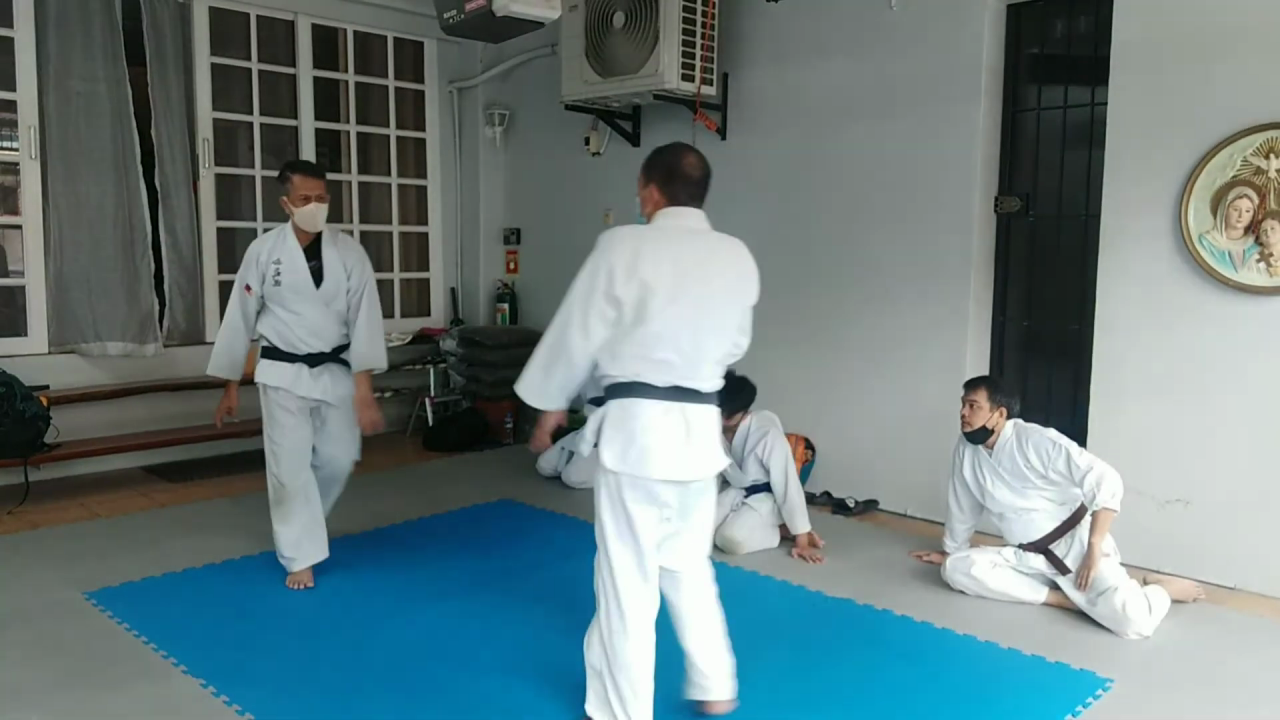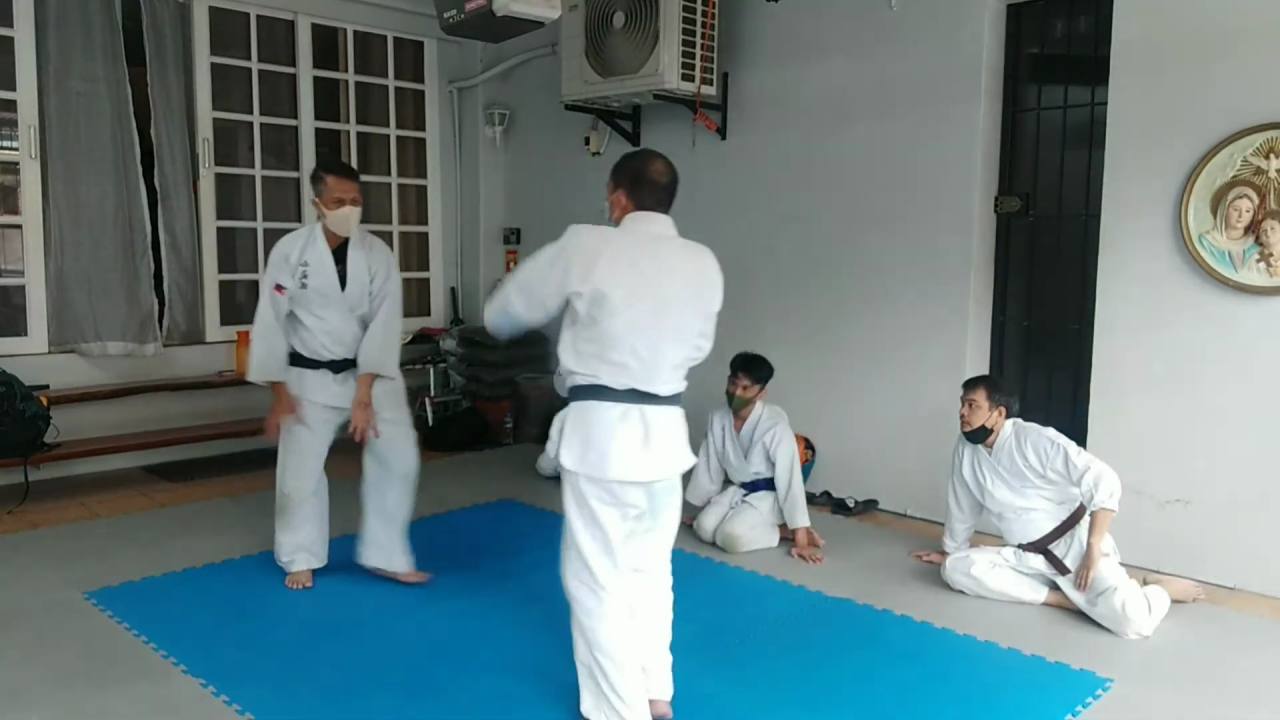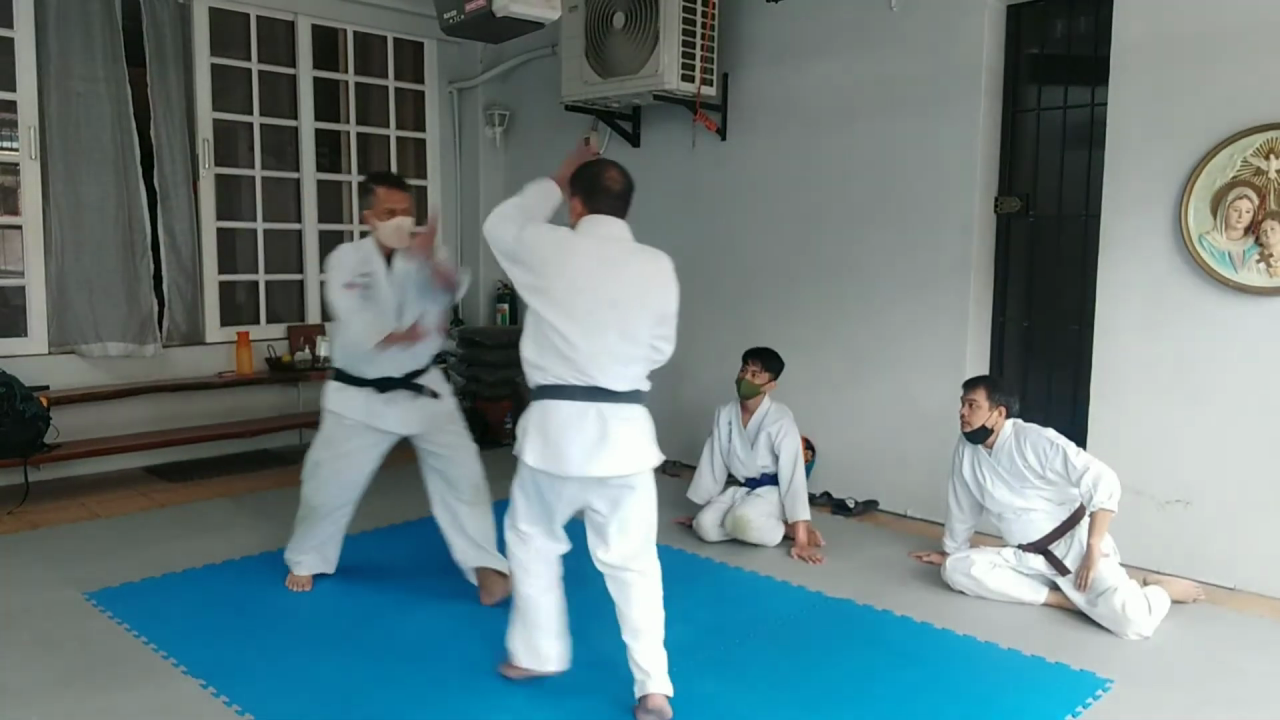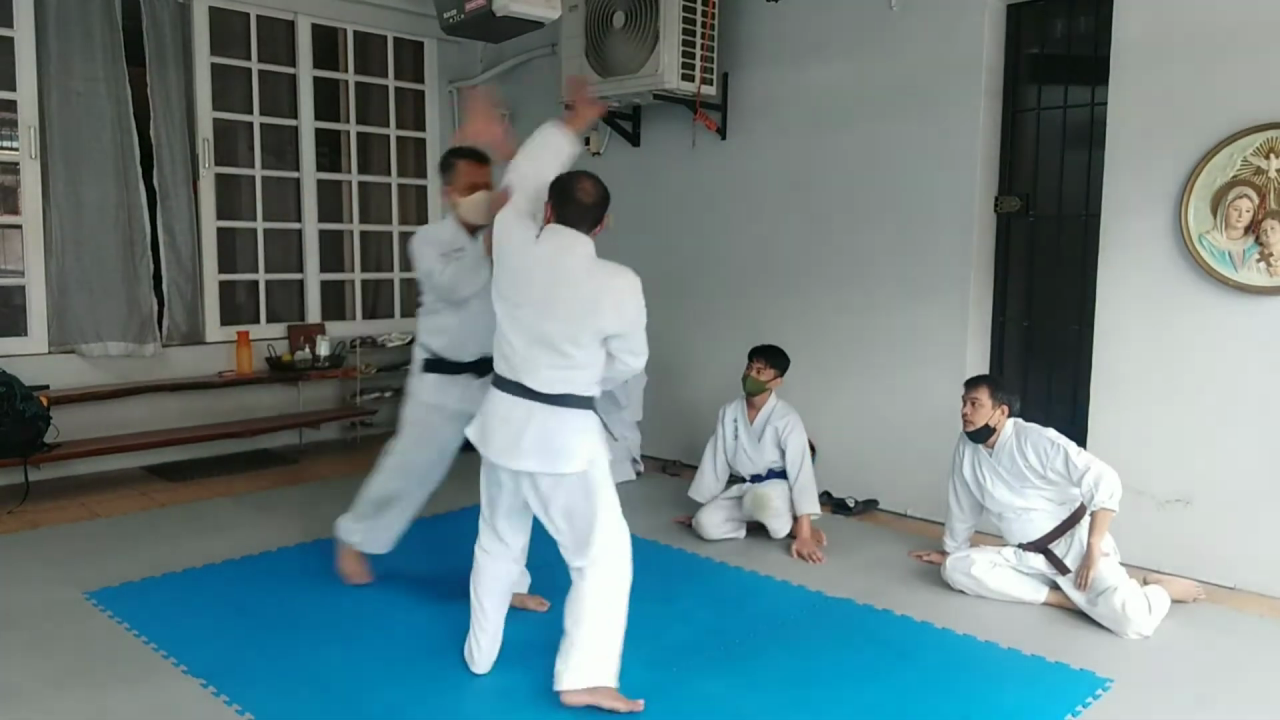
dt=0.2s
person 1, frame 1
left shoulder: (624, 247)
right shoulder: (738, 258)
left elbow: (575, 335)
left wrist: (550, 405)
left hip: (635, 427)
right hip: (700, 427)
left knee: (626, 580)
right knee: (685, 566)
person 1, frame 2
left shoulder: (586, 248)
right shoulder: (704, 264)
left elbow: (514, 304)
left wrist: (500, 315)
left hip: (598, 428)
right hip: (663, 430)
left knee: (598, 575)
right knee: (649, 568)
person 1, frame 3
left shoulder: (545, 249)
right shoulder: (658, 268)
left elbow: (502, 224)
right elbow: (658, 349)
left wrist: (553, 182)
left hip: (557, 426)
right hip: (626, 429)
left knee: (532, 539)
right knee: (634, 563)
left ankle: (535, 653)
person 1, frame 4
left shoulder: (515, 245)
right shoulder: (619, 286)
left elbow: (522, 183)
right elbow: (627, 364)
left wrist: (569, 126)
left hip: (507, 421)
right hip: (569, 434)
left knee: (499, 545)
right knee: (603, 556)
left ankle: (481, 654)
right ankle: (585, 677)
person 2, frame 1
left shoulder: (349, 251)
right shoulder: (263, 251)
left elbow: (365, 315)
right elbow: (239, 317)
left wrist: (364, 387)
right wrist: (230, 385)
left hip: (337, 369)
right hip: (284, 371)
left knee: (338, 459)
right knee: (290, 467)
left ankle: (302, 529)
right ankle: (301, 557)
person 2, frame 2
left shoulder: (377, 254)
right shoulder: (290, 251)
left elbow: (383, 324)
right elbow: (271, 323)
left wrist: (365, 392)
right wrist: (278, 391)
left hip: (369, 373)
right hip: (310, 377)
left knee: (397, 458)
right knee: (301, 470)
left ankle: (385, 554)
right ankle: (301, 557)
person 2, frame 3
left shoulder: (422, 261)
right shoulder: (345, 260)
left elbow: (450, 288)
right elbow: (356, 323)
left wrist: (434, 262)
right wrist: (404, 335)
left hip: (422, 388)
right hip: (359, 393)
left knee: (460, 471)
right knee: (329, 481)
left ankle: (485, 569)
right ankle: (306, 560)
person 2, frame 4
right shoulder: (429, 241)
right elbow: (459, 286)
left hip: (499, 375)
right hip: (443, 378)
right knee: (411, 468)
left ankle: (507, 579)
right ankle: (356, 538)
person 3, frame 1
left shoulder: (1037, 441)
right shoulder: (966, 450)
left elbow: (1107, 481)
right elbow: (963, 507)
left wrist: (1094, 549)
right wrist: (950, 551)
left hip: (1076, 544)
right hip: (1030, 556)
left knee: (1131, 620)
right knee: (957, 568)
left ankle: (1160, 588)
right ankle: (1064, 597)
person 3, frame 2
left shoulder: (1036, 440)
right shoulder: (966, 449)
left elbow: (1105, 481)
right elbow: (963, 507)
left wrist: (1094, 549)
right wrist: (951, 551)
left hip: (1076, 544)
right hip: (1029, 556)
left knee: (1130, 620)
right knee: (957, 569)
left ankle: (1159, 588)
right ankle: (1062, 597)
person 3, frame 3
left shoulder: (1036, 441)
right shoulder: (966, 448)
left elbow: (1104, 482)
right elbow: (963, 507)
left wrist: (1093, 550)
right wrist: (951, 551)
left hip: (1076, 545)
right hip: (1029, 557)
left knee: (1130, 621)
right knee: (957, 569)
left ankle: (1158, 588)
right ankle: (1061, 597)
person 3, frame 4
left shoulder: (1037, 441)
right shoulder: (967, 447)
left elbow: (1105, 482)
right elbow: (963, 506)
left wrist: (1093, 549)
right wrist: (951, 550)
left hip: (1076, 545)
right hip: (1029, 556)
left knee: (1130, 620)
right knee: (957, 568)
left ankle: (1157, 587)
right ankle: (1064, 597)
person 4, frame 1
left shoulder: (767, 434)
left elbow: (788, 488)
left wrist: (802, 541)
left hip: (768, 496)
right hip: (737, 492)
left knee: (731, 539)
left ankle: (784, 528)
person 4, frame 2
left shoulder: (775, 425)
right shoulder: (718, 417)
left elbow: (790, 480)
right elbow: (709, 465)
left wrist: (801, 540)
right wrist: (701, 510)
left hip: (769, 496)
right hip: (738, 491)
left knee: (732, 538)
right knee: (705, 530)
left ankle: (788, 530)
person 4, frame 3
left shoulder: (781, 420)
right shoulder: (724, 413)
left elbow: (793, 476)
right elbow: (713, 463)
left wrist: (801, 539)
right wrist: (703, 510)
left hip: (773, 492)
right hip: (742, 489)
left knee: (741, 522)
right knee: (705, 527)
left ankle: (793, 530)
person 4, frame 4
left shoulder: (787, 418)
right shoulder: (729, 412)
left elbow: (801, 471)
right elbow: (716, 460)
left wrist: (804, 533)
right wrist: (702, 509)
left hip: (778, 488)
right hip: (745, 487)
left knee: (762, 498)
right knee: (705, 524)
left ankle: (796, 527)
right ankle: (777, 523)
